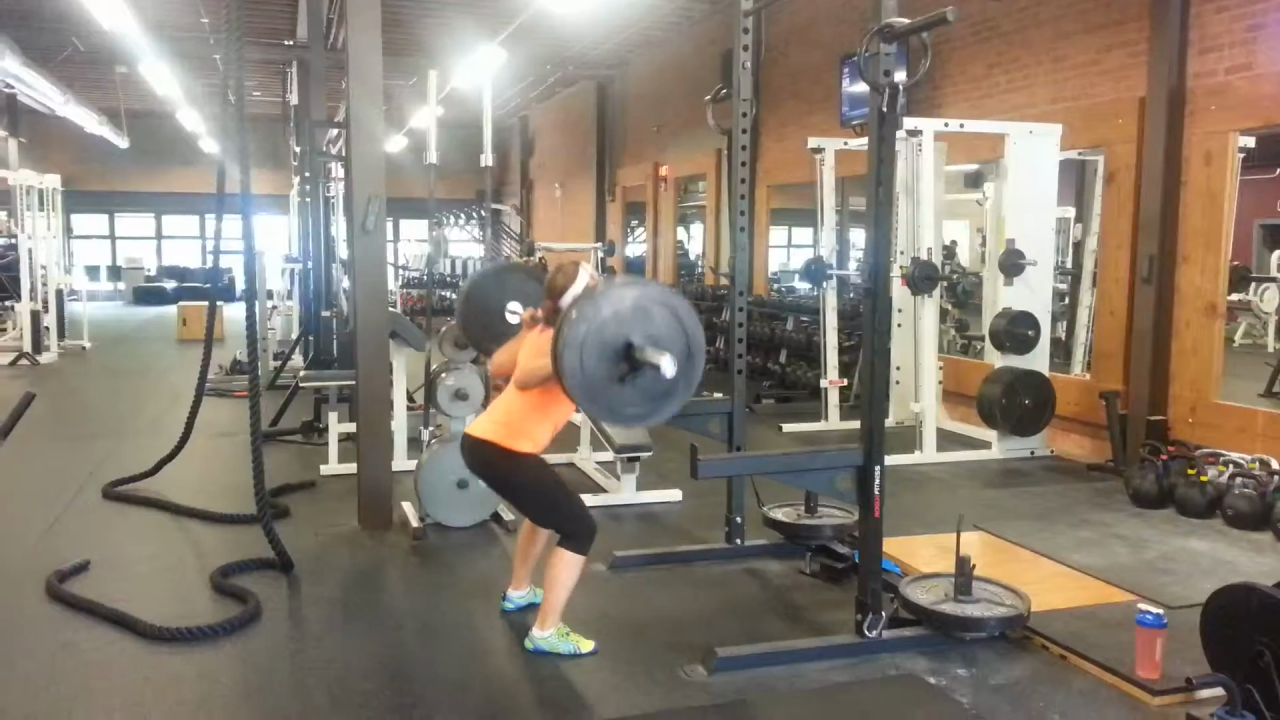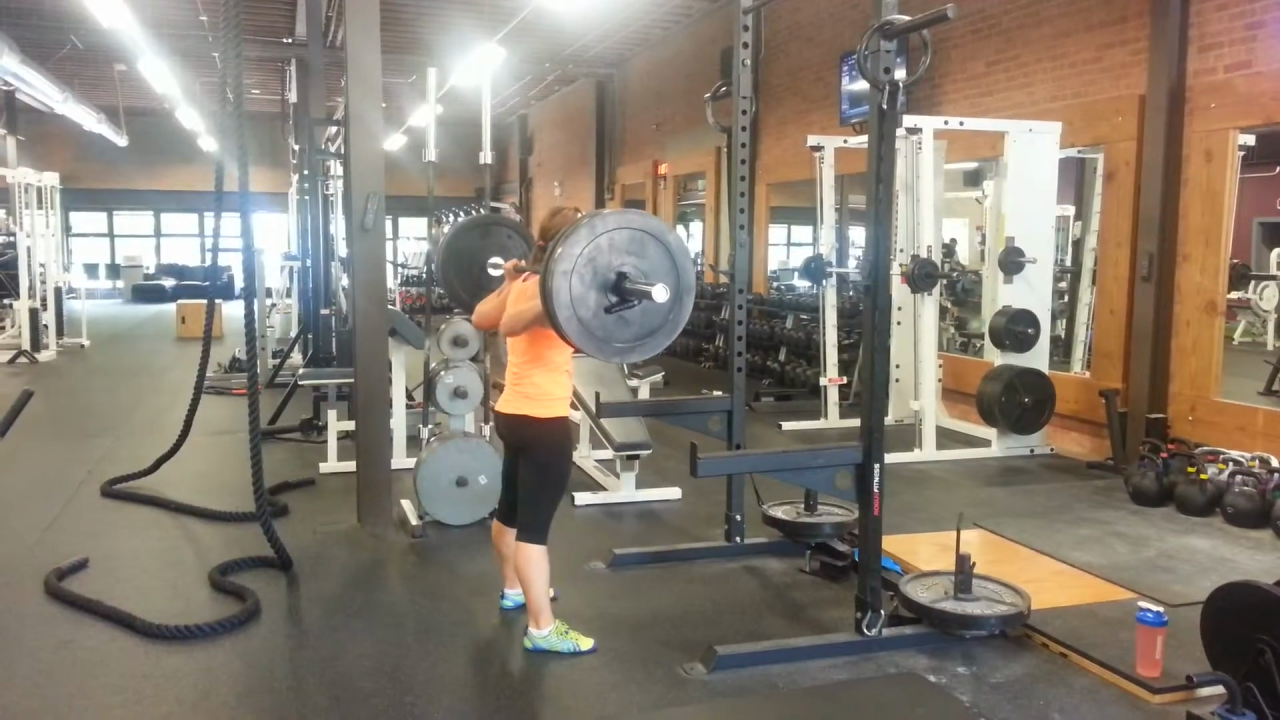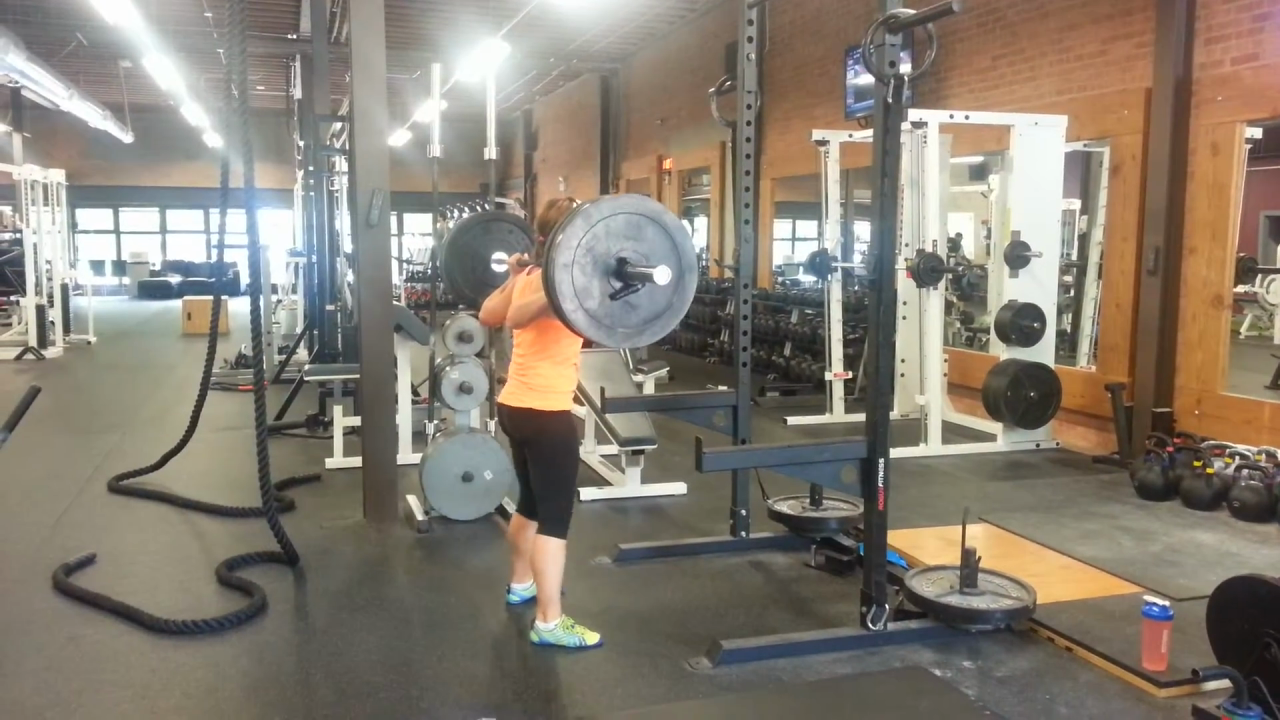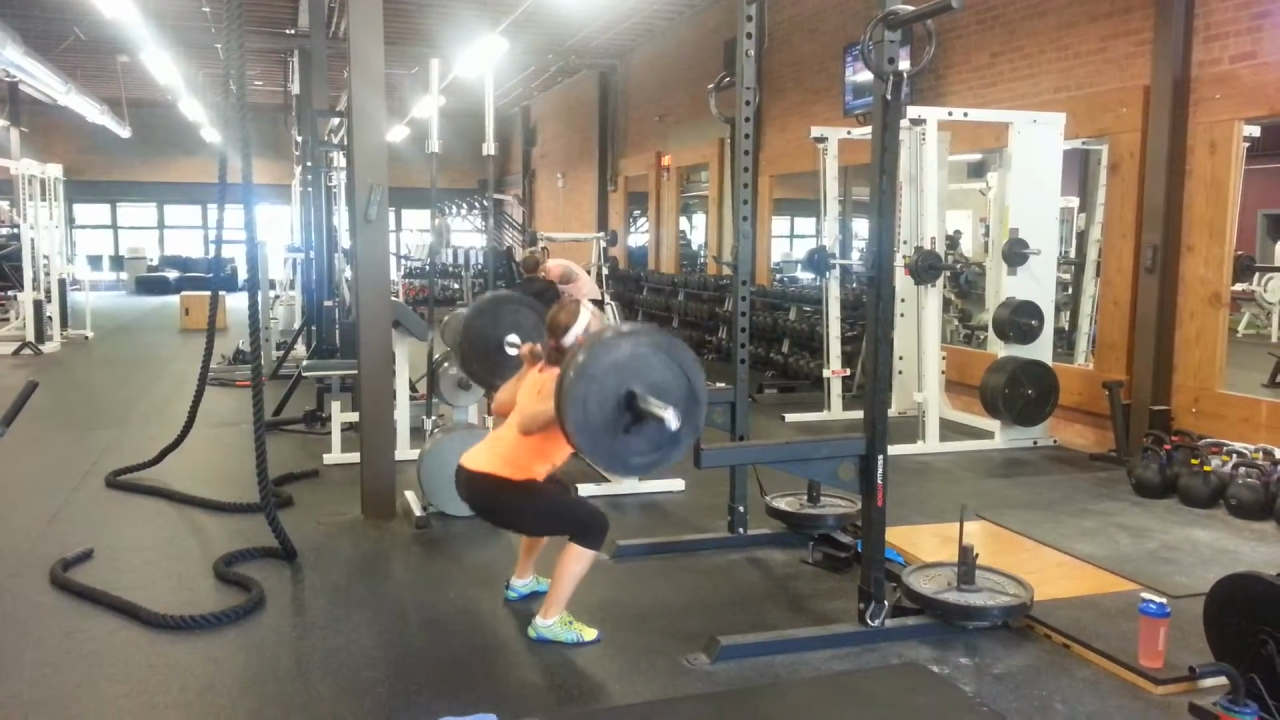
dt=0.7s
person 1, frame 1
left shoulder: (543, 334)
left elbow: (497, 368)
right elbow: (524, 379)
left wrist: (526, 331)
left hip: (482, 440)
right hip: (502, 451)
left knee: (551, 507)
right knee: (579, 528)
left ankle: (518, 592)
right ankle: (546, 633)
person 1, frame 2
left shoulder: (526, 282)
left elbow: (480, 318)
right elbow: (511, 325)
left wrist: (509, 280)
left hip: (513, 413)
right hip: (542, 420)
left knee: (512, 509)
right knee: (533, 525)
left ankle: (513, 590)
right ankle: (543, 630)
person 1, frame 3
left shoulder: (531, 275)
left elbow: (488, 315)
right elbow: (518, 317)
left wrist: (513, 275)
left hip: (516, 405)
right hip: (544, 412)
left knee: (531, 505)
right knee: (554, 518)
left ankle: (521, 583)
right ankle: (550, 623)
person 1, frame 4
left shoulder: (544, 370)
left elbow: (500, 406)
right elbow: (527, 424)
left wrist: (527, 365)
left hip: (476, 472)
right hip: (491, 485)
left knee: (557, 494)
right knee: (592, 524)
left ankle: (521, 581)
right ankle: (549, 622)
